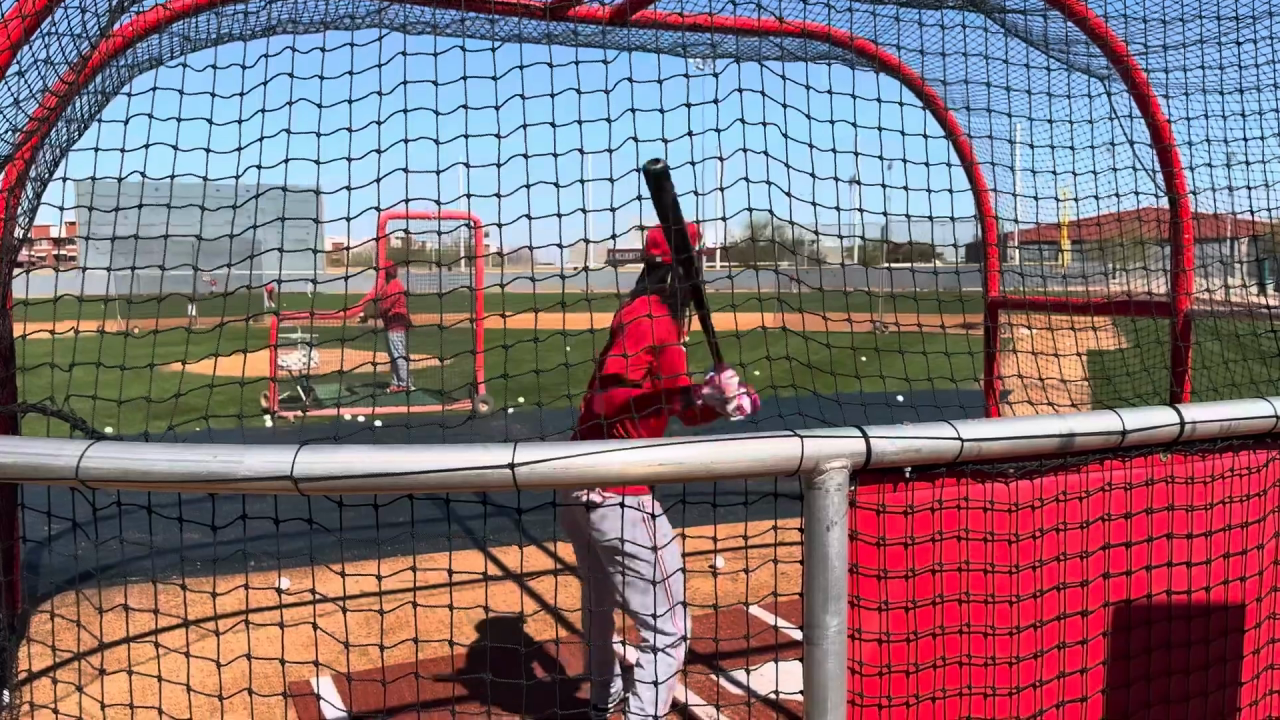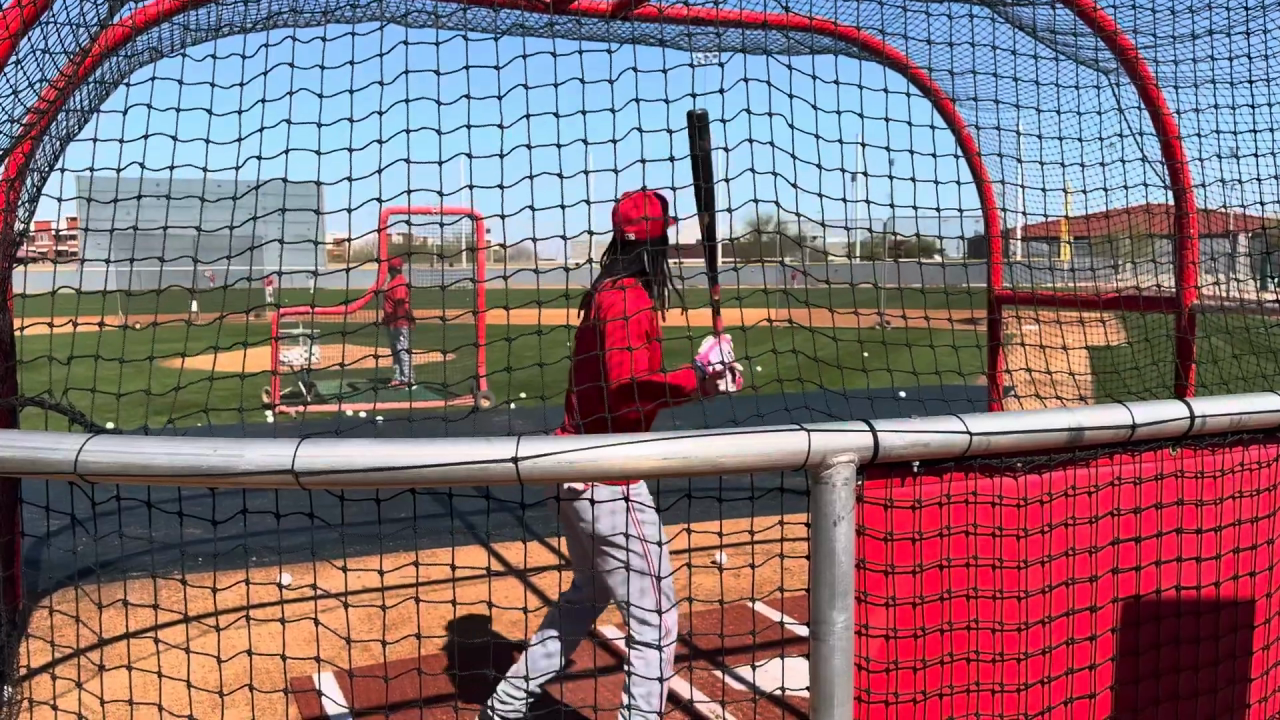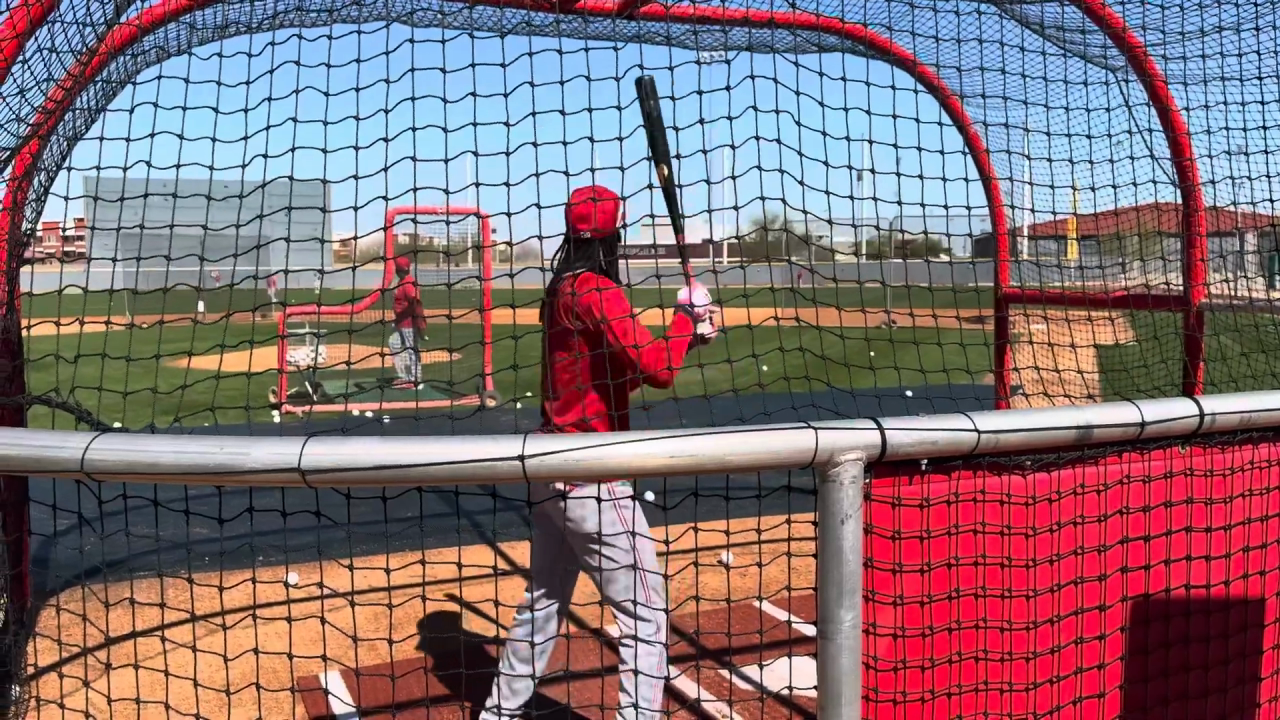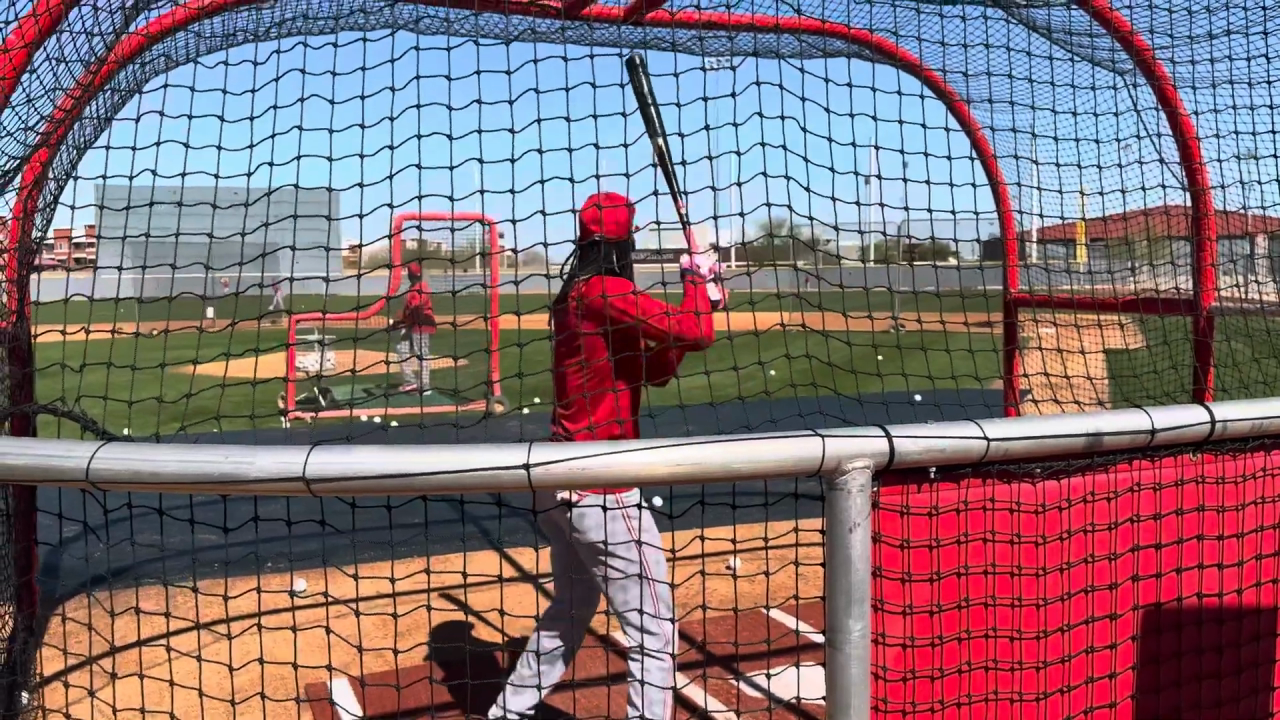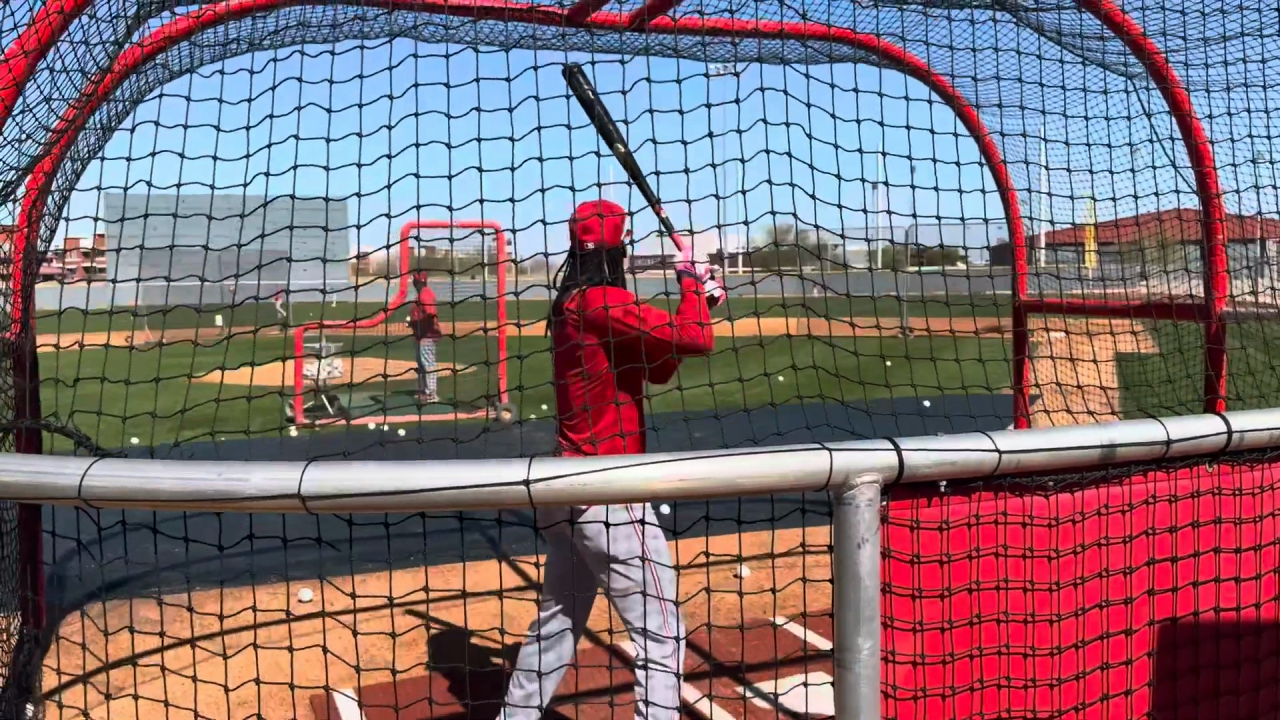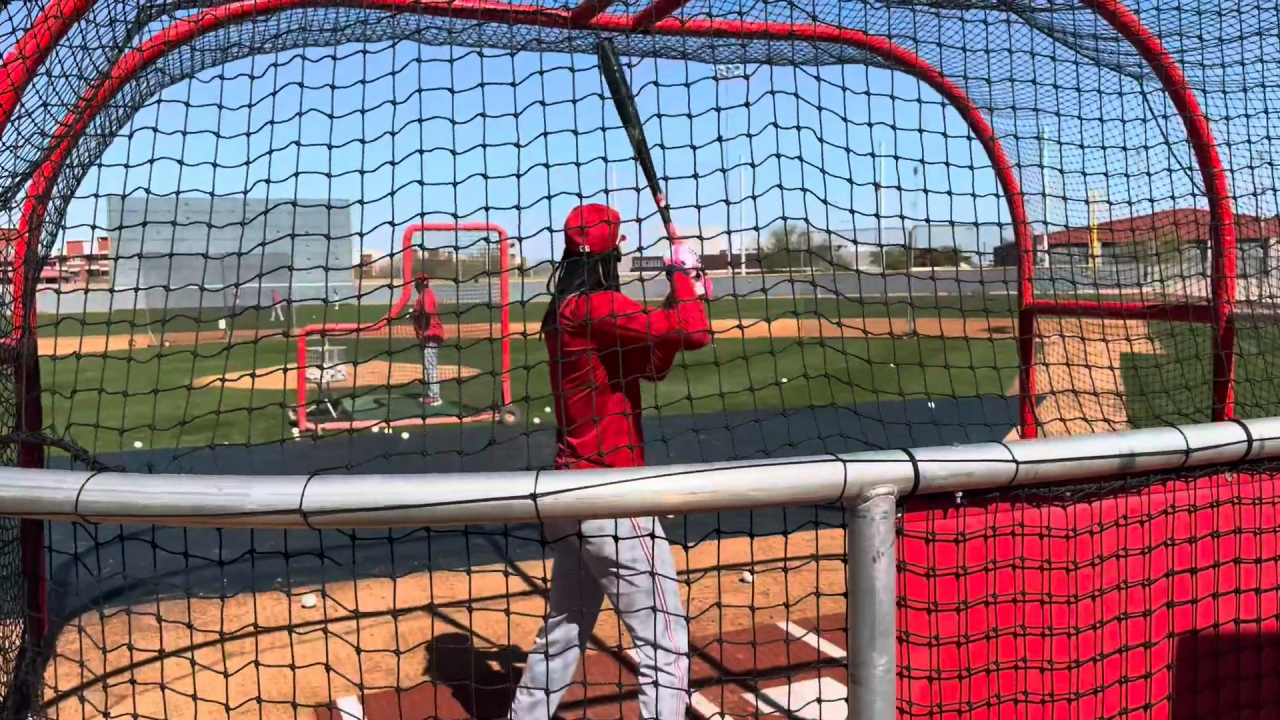
dt=0.4s
person 1, frame 1
left shoulder: (664, 321)
right shoulder: (647, 317)
left elbow: (688, 411)
right elbow: (607, 401)
left wrist: (718, 398)
right wrist: (685, 392)
left hip: (582, 484)
right hip: (615, 491)
left knee: (600, 599)
right knee: (666, 627)
person 1, frame 2
left shoulder: (607, 292)
right shoulder: (628, 298)
right elbow: (629, 395)
left wrist: (697, 381)
right wrist: (696, 374)
left hip: (573, 475)
right hip: (606, 481)
left knee: (585, 595)
right knee: (655, 619)
person 1, frame 3
left shoulder: (561, 291)
right shoulder: (594, 291)
left elbow: (624, 372)
right elbow: (659, 369)
left wrist: (687, 331)
right wrist: (687, 312)
right hip: (590, 480)
left knee: (542, 602)
right knee: (646, 616)
person 1, frame 4
left shoulder: (576, 296)
right shoulder: (606, 292)
left elbow: (657, 370)
right elbow: (695, 335)
left wrist: (696, 301)
right wrist: (694, 277)
left hip: (560, 484)
right hip: (600, 491)
left knee: (569, 613)
right knee: (655, 629)
person 1, frame 5
left shoulder: (571, 306)
right shoulder: (602, 303)
left elbow: (658, 367)
right elbow: (697, 340)
left wrist: (694, 299)
right wrist: (689, 278)
right hip: (605, 497)
left knee: (556, 622)
right knee: (661, 634)
person 1, frame 6
left shoulder: (566, 311)
right shoulder: (598, 307)
left elbow: (653, 363)
right elbow: (695, 334)
left wrist: (681, 297)
right wrist: (681, 271)
left knee: (564, 631)
right knee: (666, 641)
